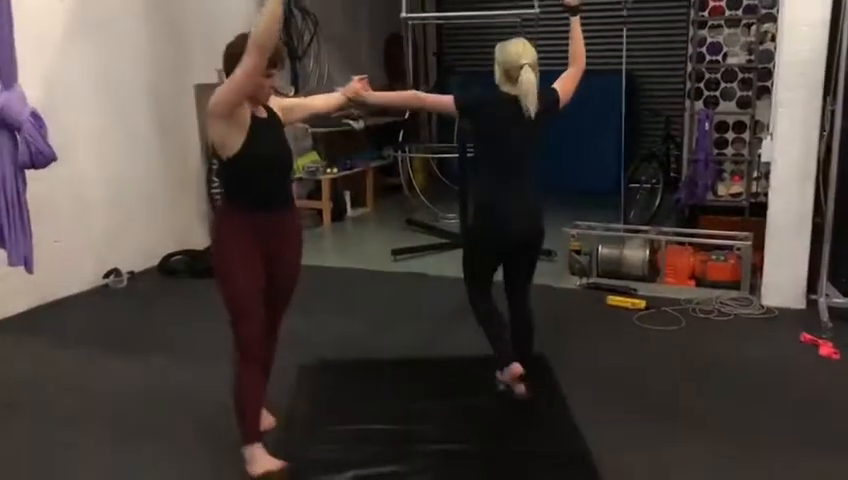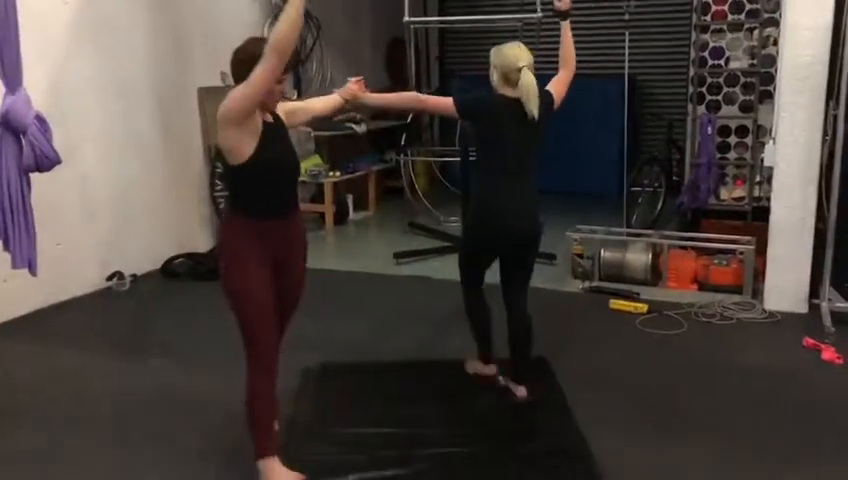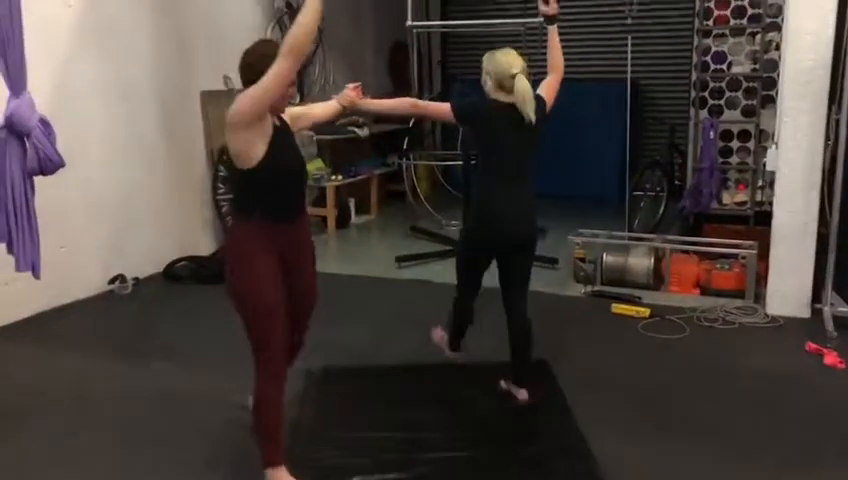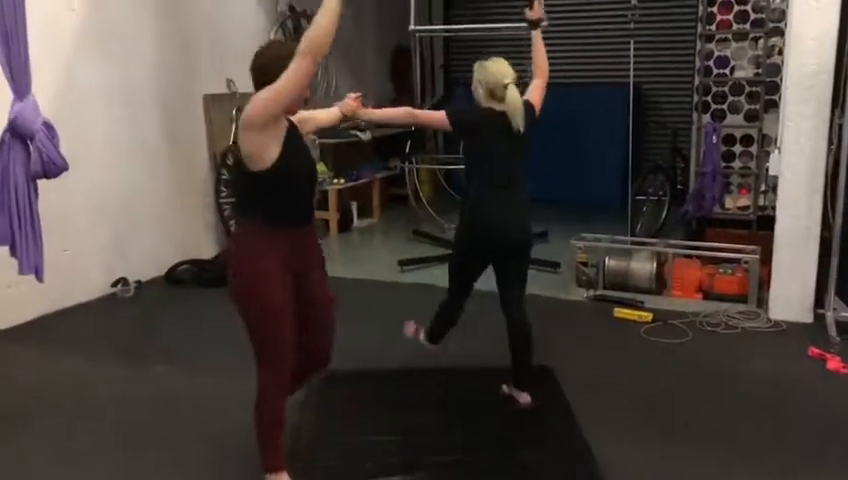
dt=0.1s
person 1, frame 1
left shoulder: (274, 109)
right shoulder: (224, 110)
left elbow: (316, 103)
right elbow: (258, 49)
left wrist: (345, 94)
left hip: (285, 230)
right hip: (238, 234)
left knee: (267, 331)
right knee: (250, 340)
left ankle: (256, 401)
person 1, frame 2
left shoulder: (278, 114)
right shoulder: (234, 116)
left elbow: (315, 106)
right elbow: (275, 54)
left wrist: (343, 95)
left hip: (289, 237)
right hip: (245, 242)
left knee: (272, 340)
right knee: (262, 350)
left ankle: (262, 405)
person 1, frame 3
left shoulder: (283, 118)
right shoulder: (245, 117)
left elbow: (316, 112)
right elbow: (291, 55)
left wrist: (342, 102)
left hip: (297, 242)
right hip: (254, 248)
left knee: (289, 347)
right knee: (271, 356)
left ankle: (263, 403)
person 1, frame 4
left shoulder: (290, 122)
right shoulder: (257, 119)
left elbow: (317, 117)
right elbow: (309, 56)
left wrist: (343, 110)
left hip: (304, 248)
right hip: (260, 253)
left knee: (317, 354)
right knee: (276, 364)
left ankle: (272, 407)
person 2, frame 1
left shoulder: (483, 104)
right shoulder: (544, 105)
left elbow: (419, 100)
right elbow: (577, 67)
left wrist: (369, 97)
left hip: (489, 216)
right hip: (529, 217)
left knee: (479, 290)
right knee: (520, 296)
left ankle: (510, 362)
right ankle: (520, 374)
person 2, frame 2
left shoulder: (483, 106)
right shoulder: (540, 106)
left elbow: (419, 101)
right elbow: (567, 70)
left wrist: (367, 99)
left hip: (489, 216)
right hip: (528, 218)
left knee: (472, 285)
right knee: (517, 298)
left ankle: (486, 359)
right ankle: (518, 379)
person 2, frame 3
left shoulder: (479, 111)
right shoulder: (534, 111)
left elbow: (417, 107)
right elbow: (556, 73)
left wrist: (366, 105)
left hip: (487, 218)
right hip: (524, 220)
left knee: (467, 285)
right knee: (516, 301)
left ankle: (453, 343)
right ankle: (519, 382)
person 2, frame 4
left shoulder: (472, 119)
right shoulder: (524, 116)
left elbow: (413, 116)
right elbow: (541, 77)
left wrist: (364, 114)
left hip: (480, 224)
right hip: (518, 226)
left knee: (458, 290)
right knee: (515, 304)
left ankle: (430, 337)
right ankle: (521, 386)
